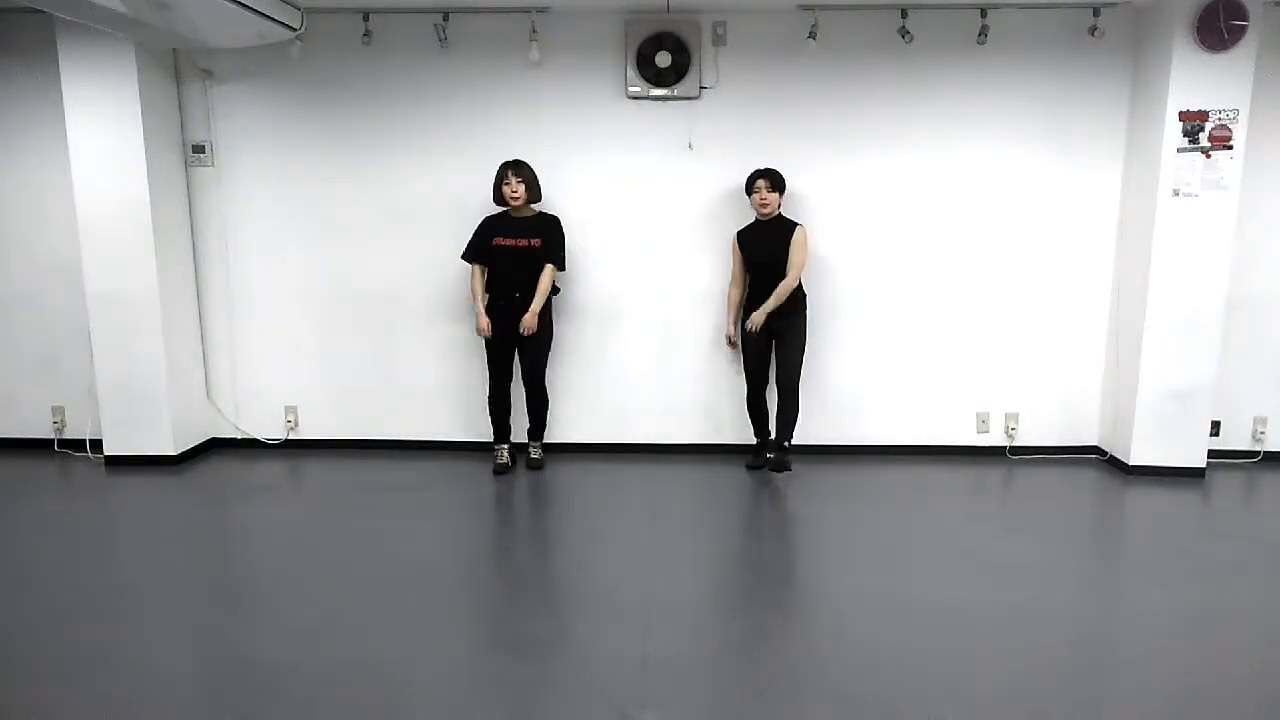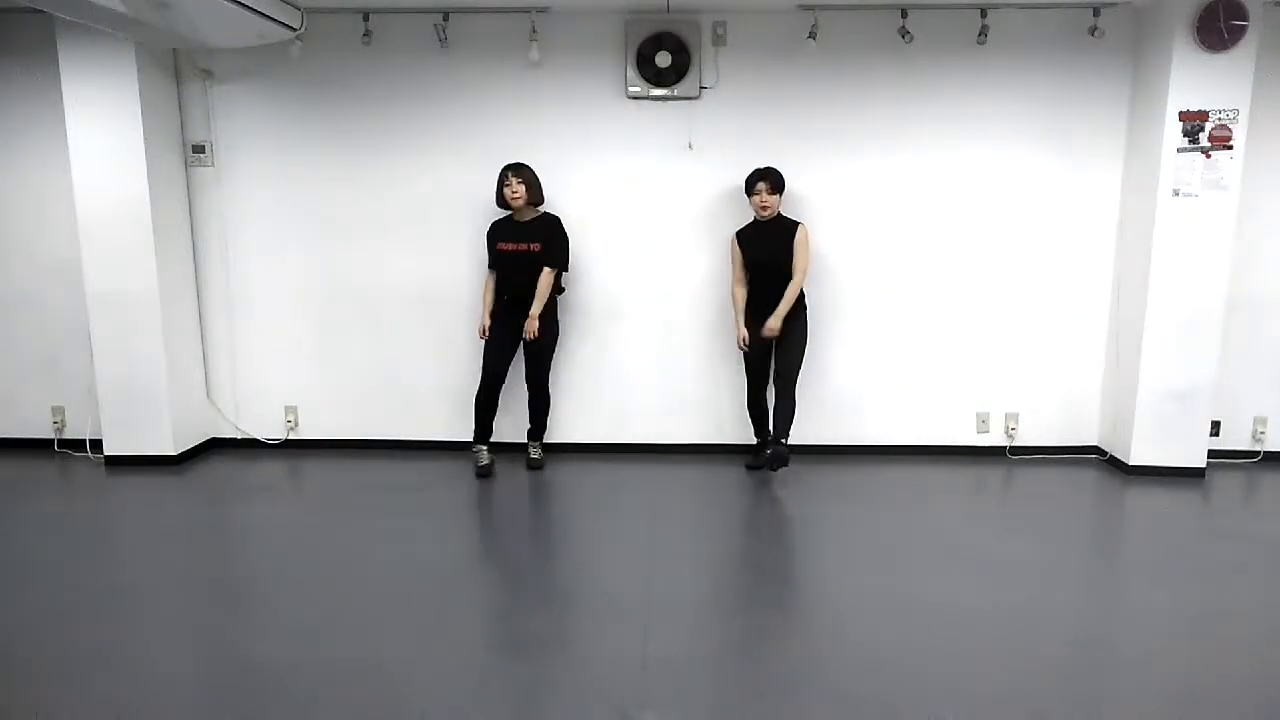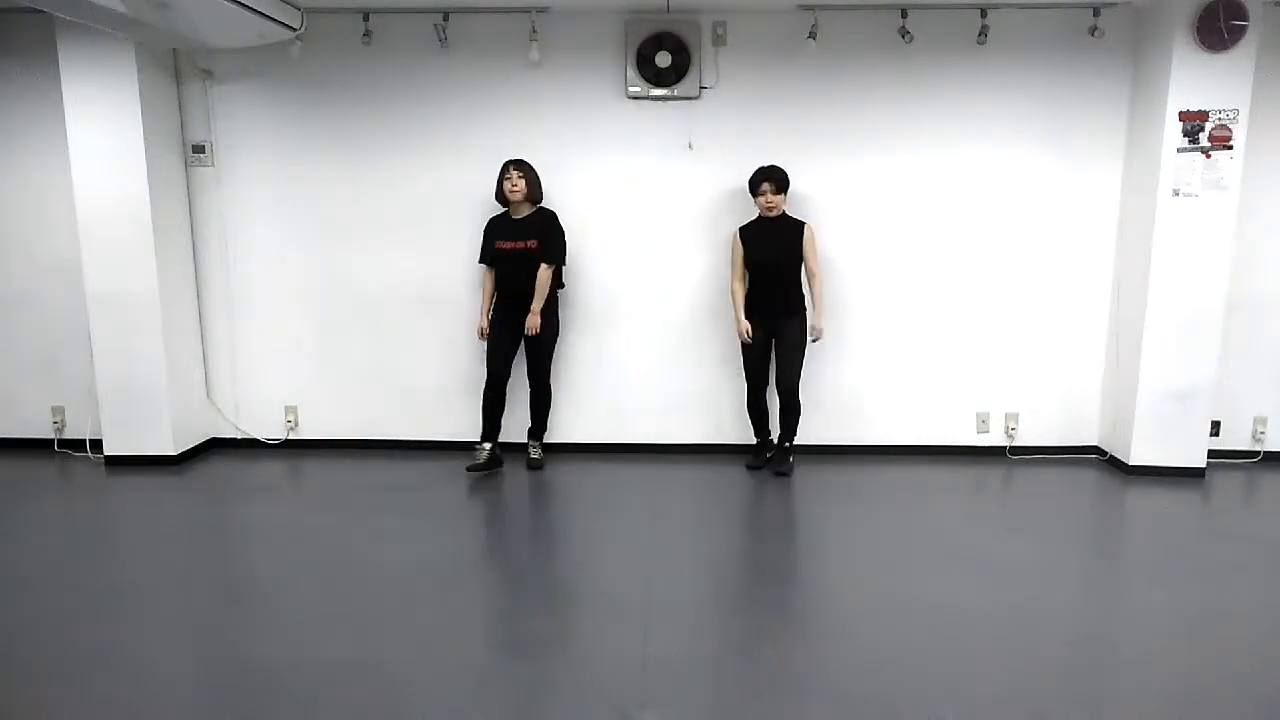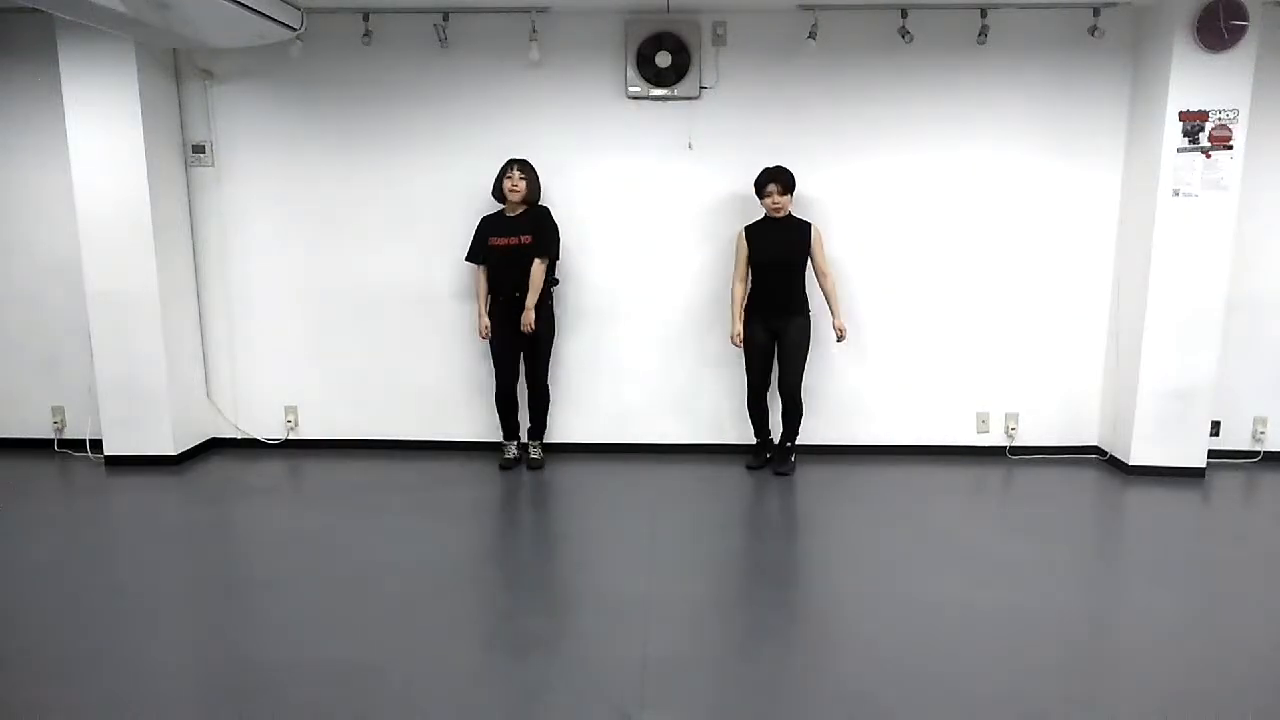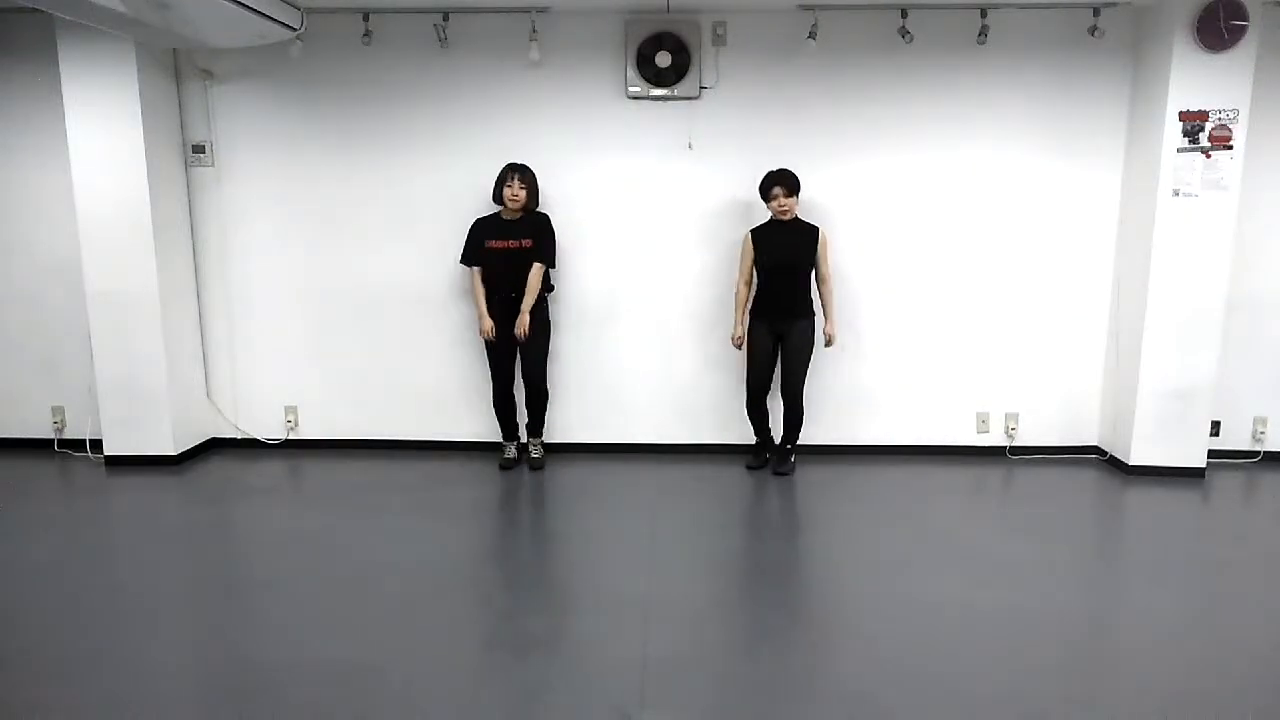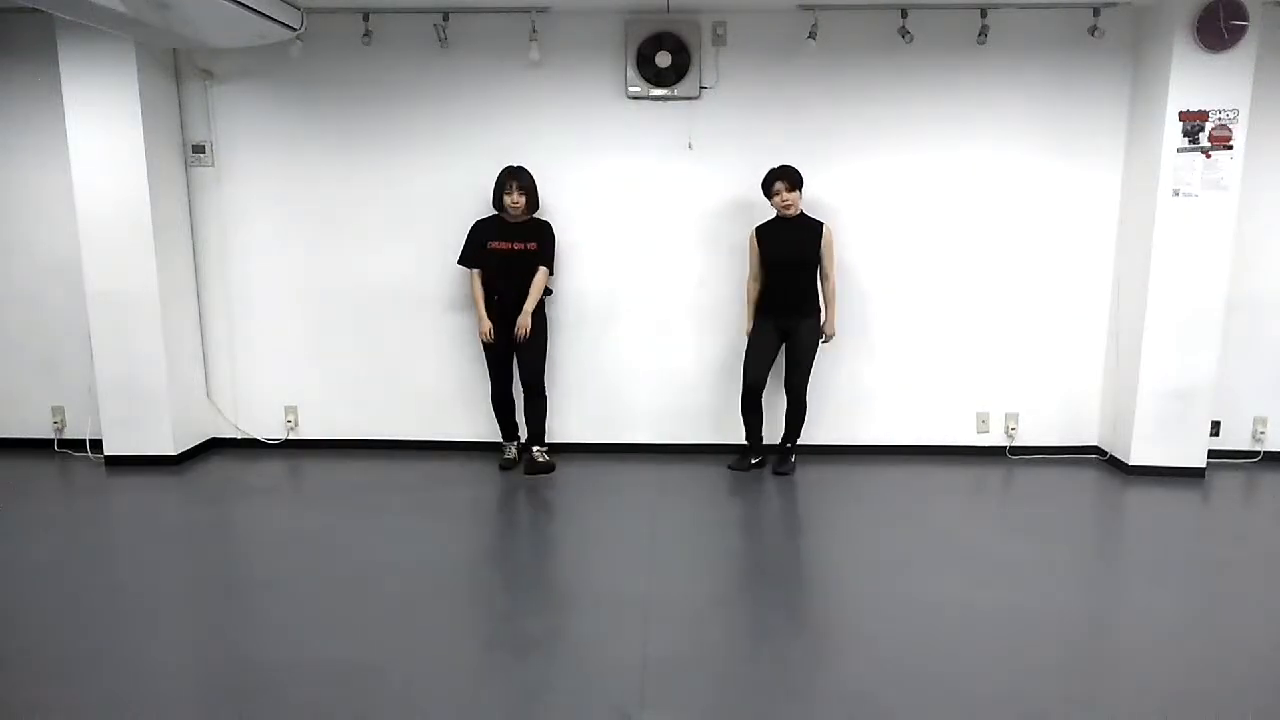
dt=0.2s
person 1, frame 1
left shoulder: (548, 225)
right shoulder: (490, 226)
left elbow: (550, 270)
right elbow: (477, 270)
left wrist: (534, 311)
right wrist: (480, 312)
left hip: (535, 313)
right hip: (499, 311)
left knee: (534, 381)
right knee: (499, 381)
left ankle: (536, 444)
right ankle: (502, 446)
person 1, frame 2
left shoulder: (550, 225)
right shoulder: (498, 228)
left elbow: (549, 272)
right elbow: (493, 274)
left wrist: (534, 316)
right wrist: (485, 314)
left hip: (540, 313)
right hip: (505, 312)
left knee: (537, 382)
right knee: (490, 379)
left ankle: (535, 444)
right ankle: (481, 447)
person 1, frame 3
left shoulder: (546, 220)
right shoulder: (495, 226)
left elbow: (547, 268)
right elbow: (490, 271)
left wrist: (535, 312)
right wrist: (484, 314)
left hip: (540, 310)
right hip: (505, 309)
left knee: (539, 379)
right knee: (495, 377)
left ankle: (535, 442)
right ankle: (487, 446)
person 1, frame 4
left shoulder: (541, 217)
right shoulder: (488, 224)
left elbow: (540, 264)
right elbow: (482, 271)
left wrist: (529, 309)
right wrist: (482, 313)
left hip: (537, 308)
right hip: (501, 309)
left knee: (537, 379)
right knee: (505, 380)
left ankle: (535, 442)
right ankle: (510, 442)
person 1, frame 5
left shoulder: (540, 224)
right shoulder: (483, 227)
left elbow: (538, 269)
right elbow: (476, 273)
left wrist: (525, 312)
right wrist: (483, 315)
left hip: (533, 312)
right hip: (497, 313)
left knee: (535, 380)
right knee: (502, 383)
left ankle: (535, 439)
right ankle: (510, 443)
person 1, frame 6
left shoulder: (541, 230)
right shoulder: (483, 229)
left elbow: (542, 272)
right elbow: (476, 275)
left wrist: (527, 312)
right wrist: (482, 317)
left hip: (530, 313)
right hip: (495, 314)
left knee: (533, 381)
right knee: (500, 383)
left ankle: (536, 448)
right ankle: (510, 443)
person 2, frame 1
left shoulder: (795, 231)
right shoulder: (742, 237)
left elbow: (791, 278)
right elbow: (737, 283)
left wrist: (763, 313)
right wrist: (731, 323)
left hip: (790, 317)
right hip: (753, 318)
left knee: (787, 383)
right knee: (755, 386)
left ankle: (782, 447)
right ankle: (763, 443)
person 2, frame 2
left shoulder: (796, 231)
right shoulder: (741, 237)
left elbow: (798, 278)
right elbow: (739, 284)
left wrist: (779, 316)
right wrist: (740, 324)
left hip: (788, 319)
right hip: (755, 320)
left knee: (784, 382)
right knee: (756, 385)
left ankle: (780, 443)
right ankle: (762, 443)
person 2, frame 3
left shoulder: (801, 230)
right shoulder: (743, 234)
left elbow: (813, 274)
right elbow: (738, 280)
left wrist: (818, 315)
right wrist: (741, 317)
left hip: (791, 318)
right hip: (756, 320)
left knee: (788, 386)
right knee: (756, 386)
left ankle: (785, 448)
right ankle: (763, 444)
person 2, frame 4
left shoulder: (808, 231)
right shoulder: (748, 234)
left elbow: (824, 274)
right elbow: (739, 281)
left wrist: (836, 315)
right wrist: (736, 321)
left hip: (795, 319)
right hip: (758, 320)
left knee: (790, 387)
right knee: (756, 387)
left ankle: (787, 448)
right ankle: (763, 444)
person 2, frame 5
left shoulder: (814, 234)
right shoulder: (755, 237)
left elbow: (824, 281)
right elbow: (744, 283)
left wrist: (829, 322)
right wrist: (738, 324)
left hip: (799, 322)
right hip: (762, 322)
left knee: (792, 390)
right knee: (756, 389)
left ankle: (787, 449)
right ankle: (765, 444)
person 2, frame 6
left shoulder: (819, 230)
right shoulder: (760, 234)
left elbow: (827, 277)
right elbow: (755, 279)
left wrist: (829, 317)
right wrist: (750, 318)
left hip: (805, 320)
right hip: (768, 319)
left knee: (795, 388)
right knee: (751, 382)
left ankle: (788, 449)
right ankle: (754, 452)
